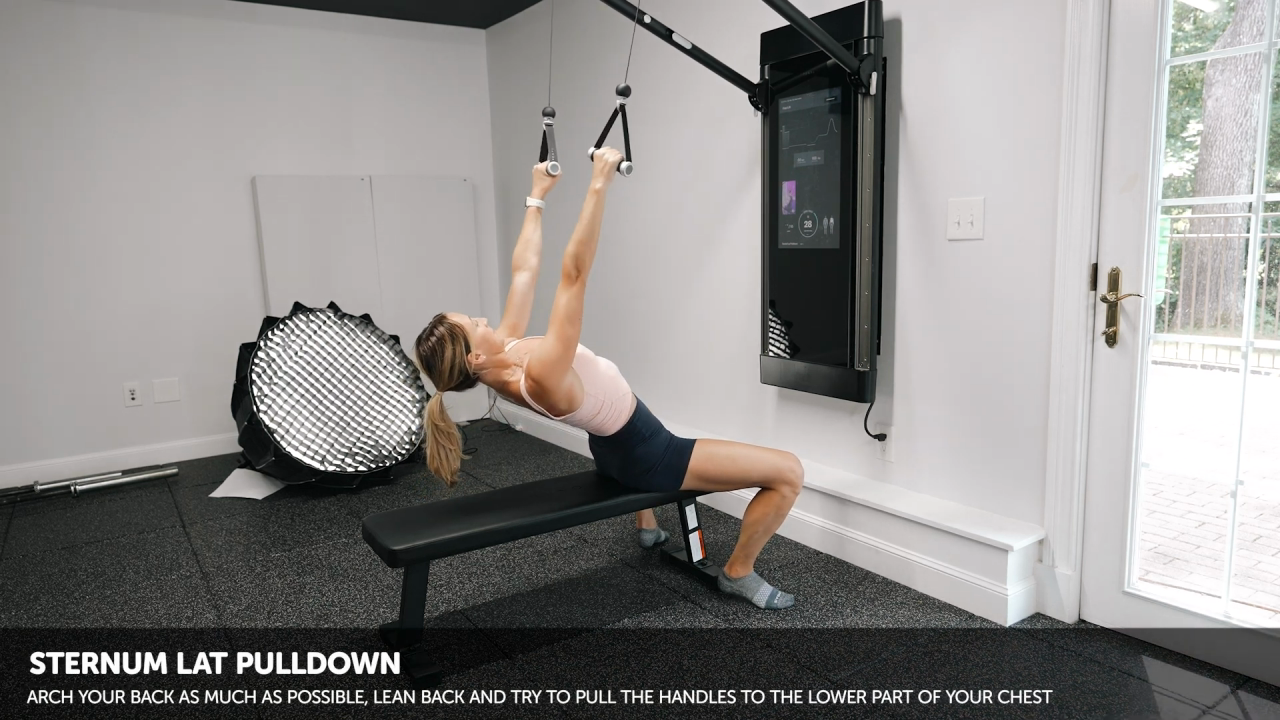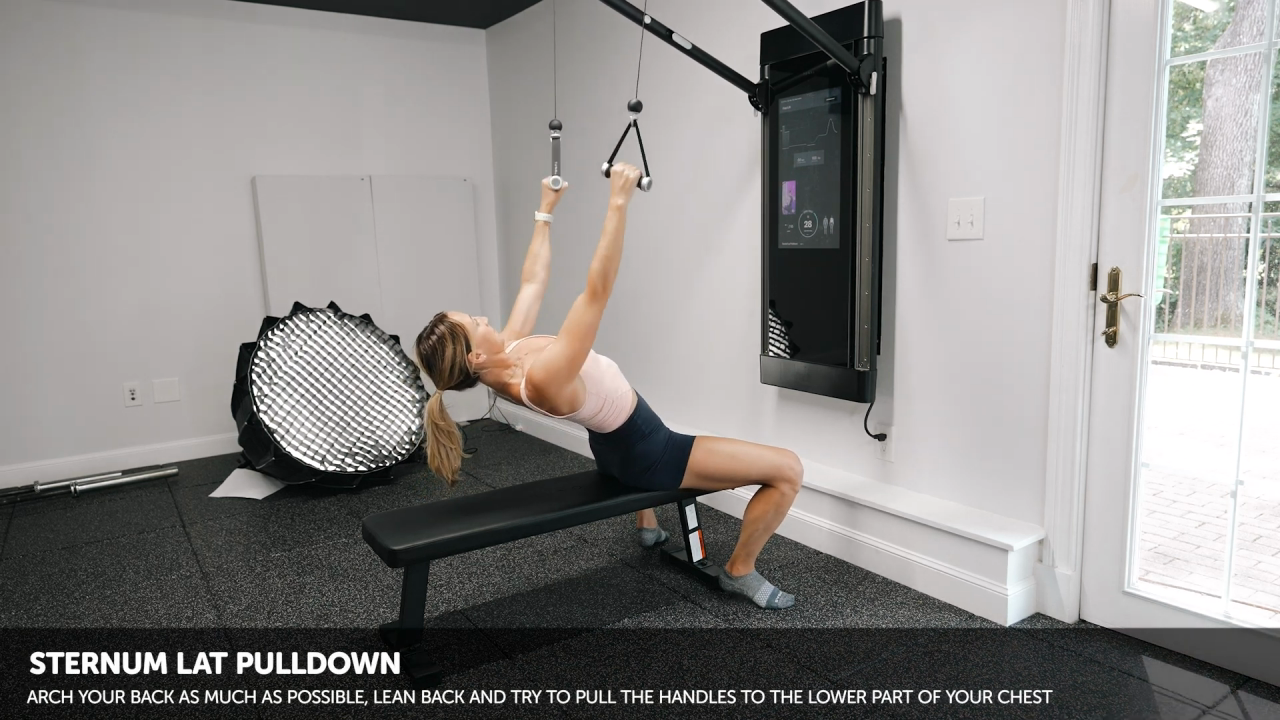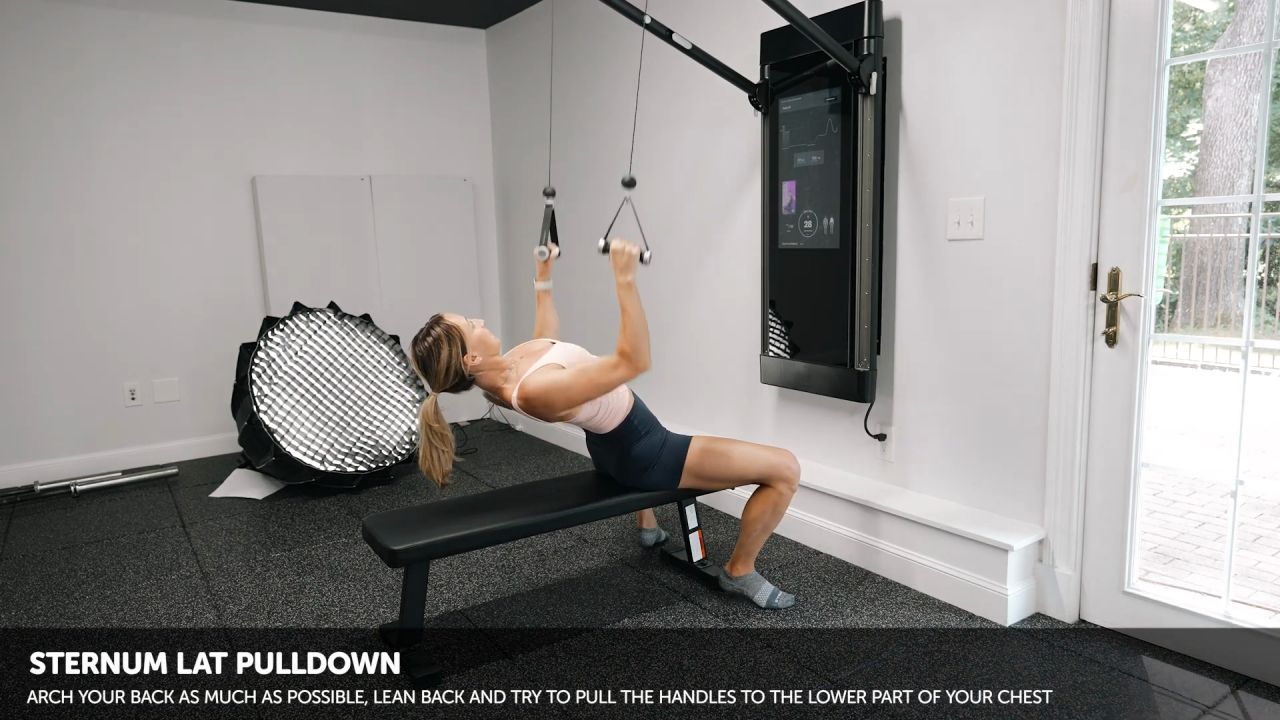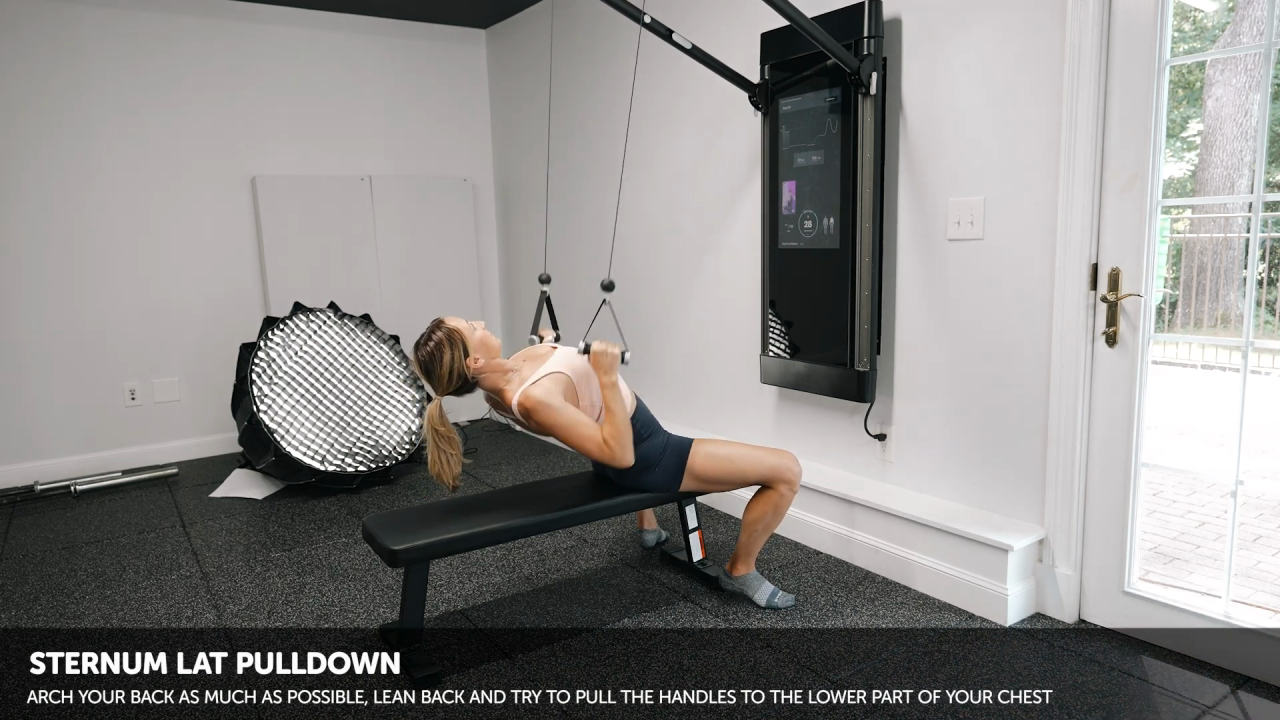
dt=0.4s
person 1, frame 1
left shoulder: (505, 356)
right shoulder: (540, 377)
left elbow: (524, 268)
right elbow: (574, 272)
left wrist: (537, 195)
right wrist: (599, 185)
left hip: (617, 448)
right hip: (645, 456)
right knee: (788, 472)
left ankle: (647, 526)
right ankle: (738, 574)
person 1, frame 2
left shoulder: (505, 356)
right shoulder: (540, 378)
left elbow: (532, 282)
right elbow: (598, 290)
left wrist: (546, 210)
right wrist: (618, 202)
left hip: (617, 444)
right hip: (645, 453)
right knee: (788, 469)
left ankle: (648, 524)
right ankle: (739, 572)
person 1, frame 3
left shoulder: (502, 370)
right shoulder: (533, 389)
left elbow: (546, 341)
right elbow: (635, 362)
left wrist: (543, 279)
right wrist: (625, 280)
left hip: (615, 444)
right hip: (643, 453)
right knee: (784, 468)
left ankle: (647, 524)
right ankle: (739, 572)
person 1, frame 4
left shoulder: (503, 380)
right shoulder: (533, 398)
right elbow: (622, 454)
left wrist: (545, 350)
right wrist: (607, 377)
left hip: (633, 442)
right hip: (645, 457)
right knee: (786, 470)
left ankle: (648, 526)
right ankle: (740, 572)
